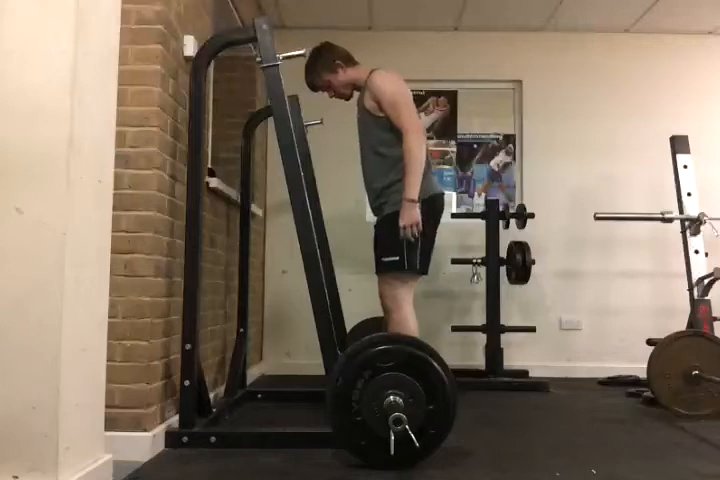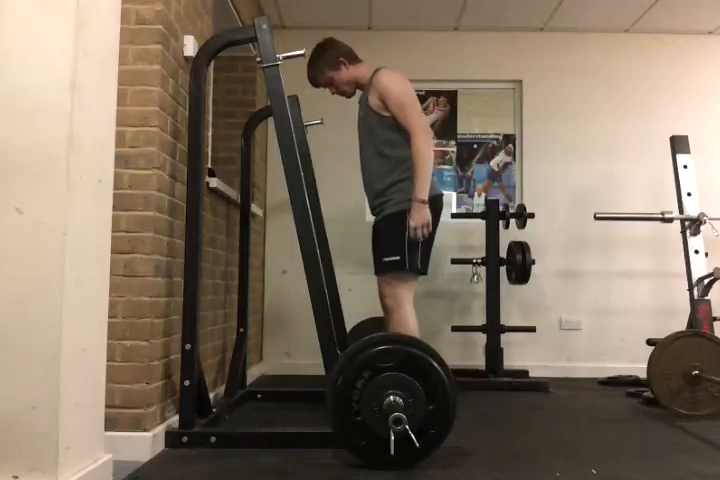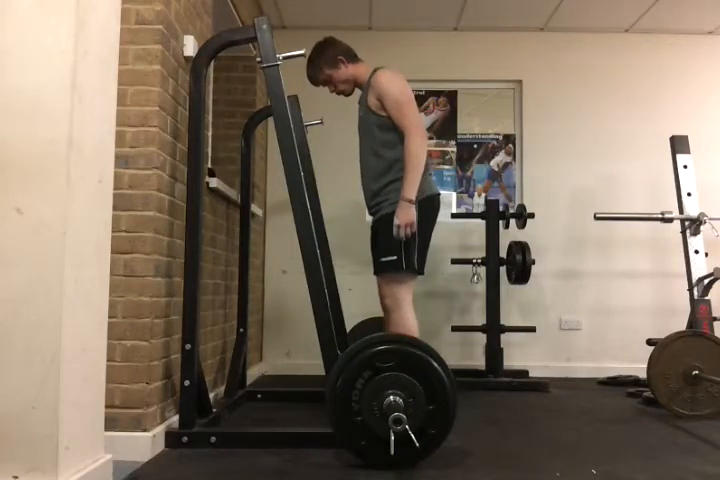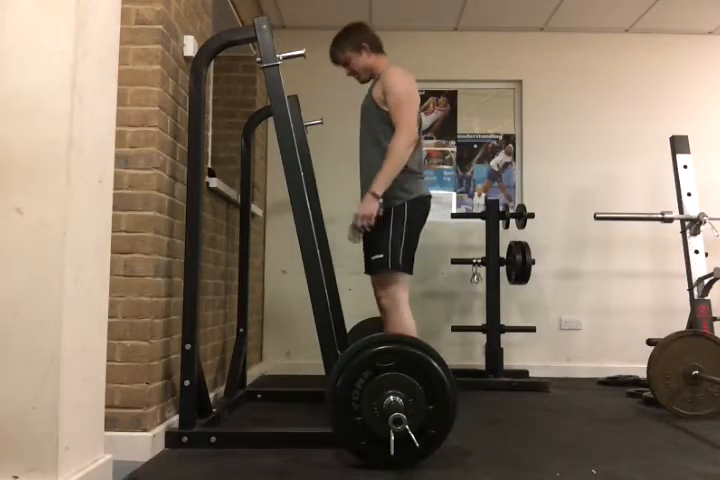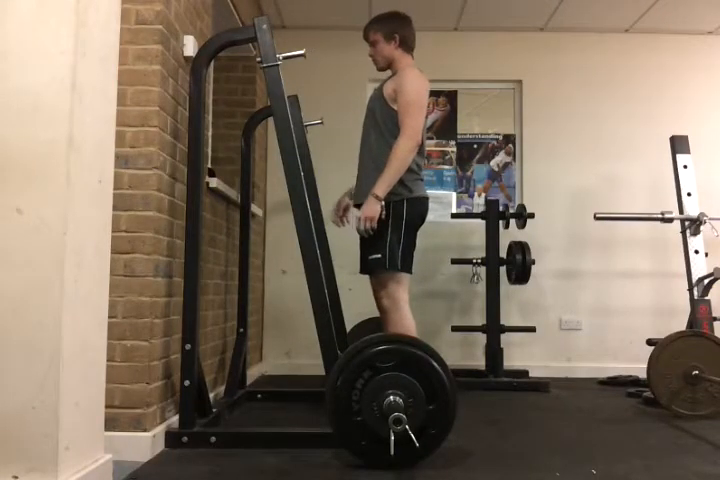
dt=0.7s
person 1, frame 1
left shoulder: (380, 81)
right shoulder: (367, 96)
left elbow: (414, 134)
left wrist: (410, 200)
left hip: (412, 203)
right hip: (394, 205)
left knee: (397, 296)
right knee: (391, 296)
person 1, frame 2
left shoulder: (385, 81)
right shoulder: (368, 96)
left elbow: (421, 134)
left wrist: (420, 201)
left hip: (408, 204)
right hip: (391, 207)
left knee: (396, 296)
right knee: (391, 296)
person 1, frame 3
left shoulder: (384, 80)
right shoulder: (368, 95)
left elbow: (416, 135)
left wrist: (407, 200)
left hip: (406, 204)
right hip: (388, 206)
left knee: (396, 296)
right knee: (390, 297)
person 1, frame 4
left shoulder: (395, 77)
right shoulder: (380, 87)
left elbow: (406, 136)
left wrist: (372, 194)
right wrist: (373, 198)
left hip: (400, 201)
right hip: (388, 203)
left knee: (393, 295)
right knee: (387, 296)
person 1, frame 5
left shoulder: (410, 78)
right shoulder: (393, 85)
left elbow: (410, 139)
left wrist: (376, 196)
right wrist: (352, 194)
left hip: (396, 201)
right hip: (384, 202)
left knee: (393, 295)
right knee: (386, 295)
